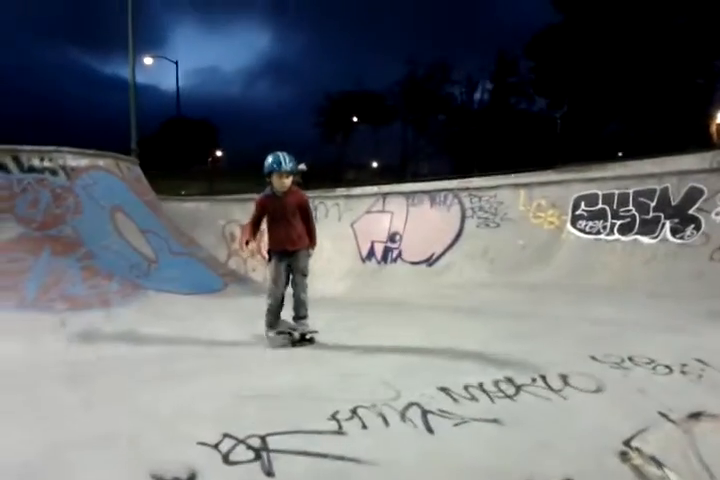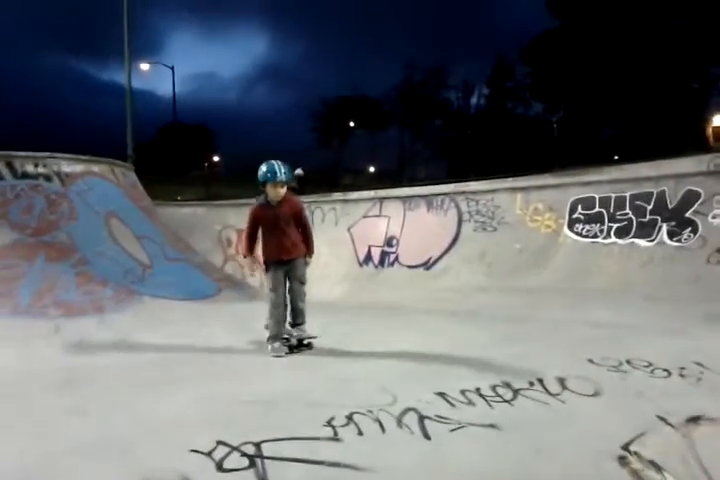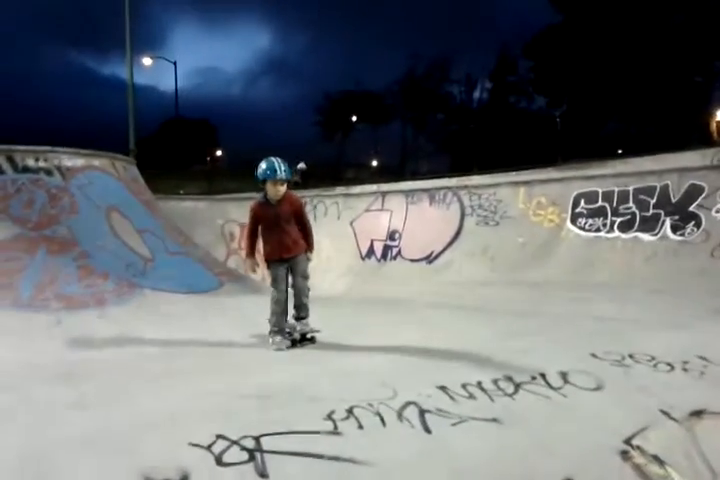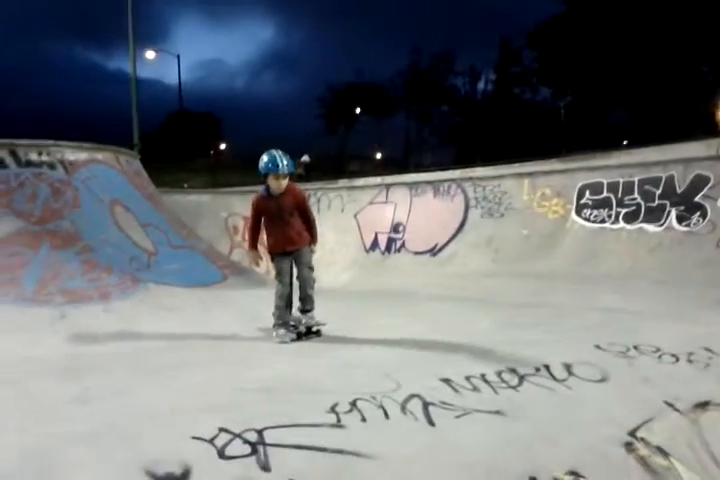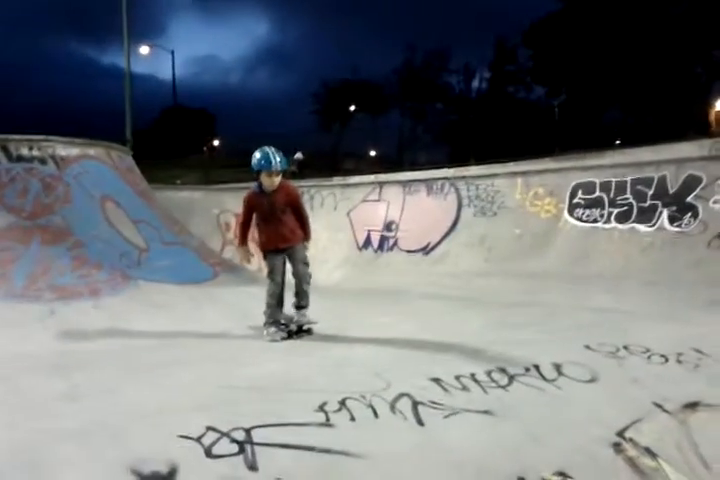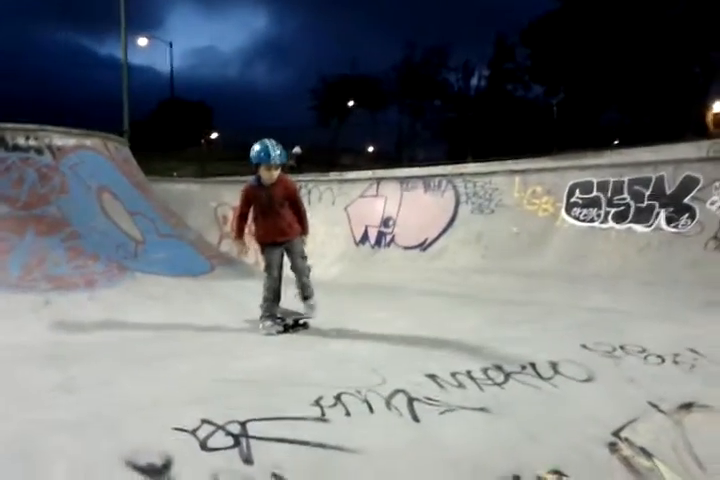
dt=0.1s
person 1, frame 1
left shoulder: (299, 196)
right shoulder: (264, 200)
left elbow: (309, 220)
right elbow: (255, 221)
left wrist: (311, 243)
right wrist: (251, 240)
left hip: (299, 248)
right hip: (278, 250)
left knee: (300, 286)
right knee: (276, 289)
left ankle: (301, 320)
right ankle: (272, 326)
person 1, frame 2
left shoulder: (294, 204)
right shoulder: (258, 210)
left elbow: (305, 228)
right elbow: (251, 232)
left wrist: (309, 252)
right wrist: (249, 254)
left hip: (296, 256)
right hip: (273, 260)
left knee: (297, 293)
right knee: (276, 298)
left ankle: (298, 325)
right ankle: (275, 339)
person 1, frame 3
left shoulder: (294, 201)
right shoulder: (258, 208)
left elbow: (305, 225)
right elbow: (252, 232)
left wrist: (309, 248)
right wrist: (250, 256)
left hip: (297, 252)
right hip: (274, 257)
left knee: (301, 287)
right knee: (279, 293)
left ankle: (302, 319)
right ankle: (277, 332)
person 1, frame 4
left shoulder: (296, 194)
right shoulder: (260, 201)
left elbow: (308, 217)
right elbow: (254, 225)
left wrist: (313, 240)
right wrist: (253, 249)
left hip: (301, 244)
right hip: (278, 250)
left knee: (306, 279)
right knee: (283, 286)
left ankle: (307, 311)
right ankle: (281, 325)
person 1, frame 5
left shoulder: (289, 191)
right shoulder: (252, 197)
left elbow: (301, 214)
right elbow: (246, 222)
left wrist: (306, 237)
right wrist: (243, 246)
left hip: (294, 241)
right hip: (270, 246)
left knee: (302, 274)
right knee: (275, 284)
left ankle: (301, 309)
right ankle: (272, 323)
person 1, frame 6
left shoulder: (287, 185)
right shoulder: (250, 190)
left elbow: (299, 208)
right elbow: (243, 214)
left wrist: (304, 231)
right wrist: (239, 238)
left hip: (292, 235)
right hip: (268, 240)
left knee: (301, 267)
right knee: (272, 277)
left ankle: (307, 298)
right ankle: (268, 317)
